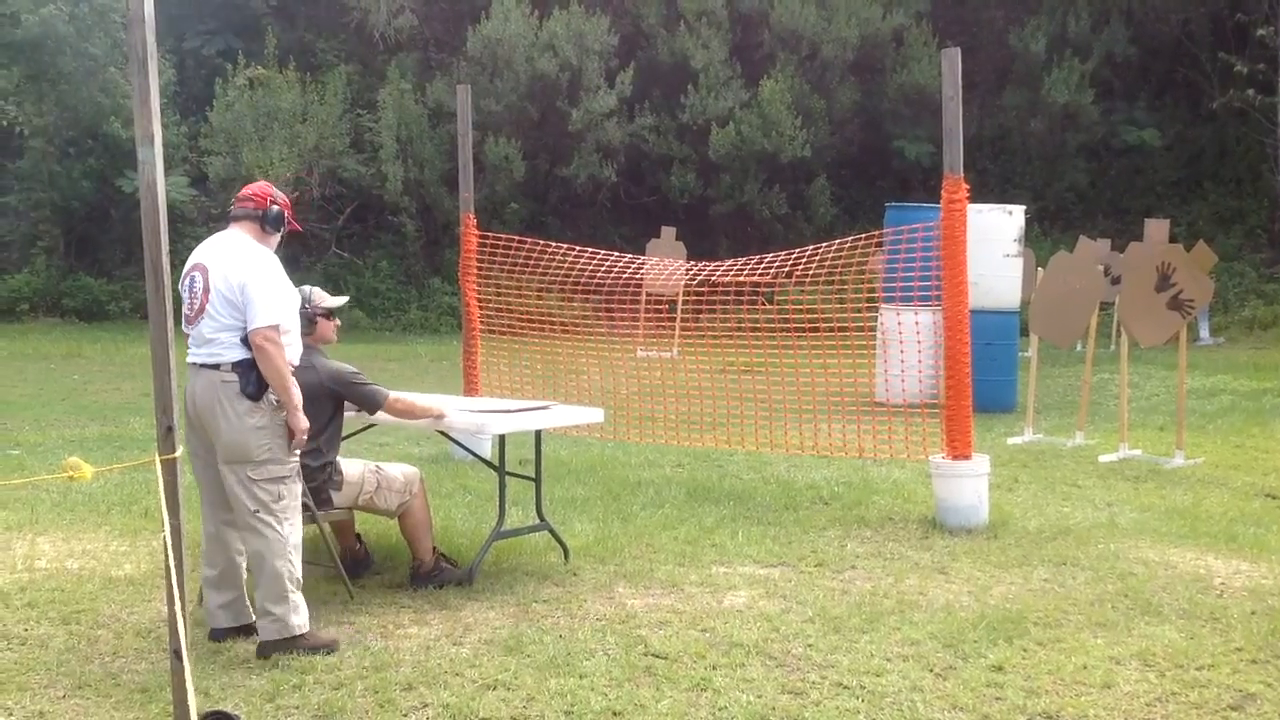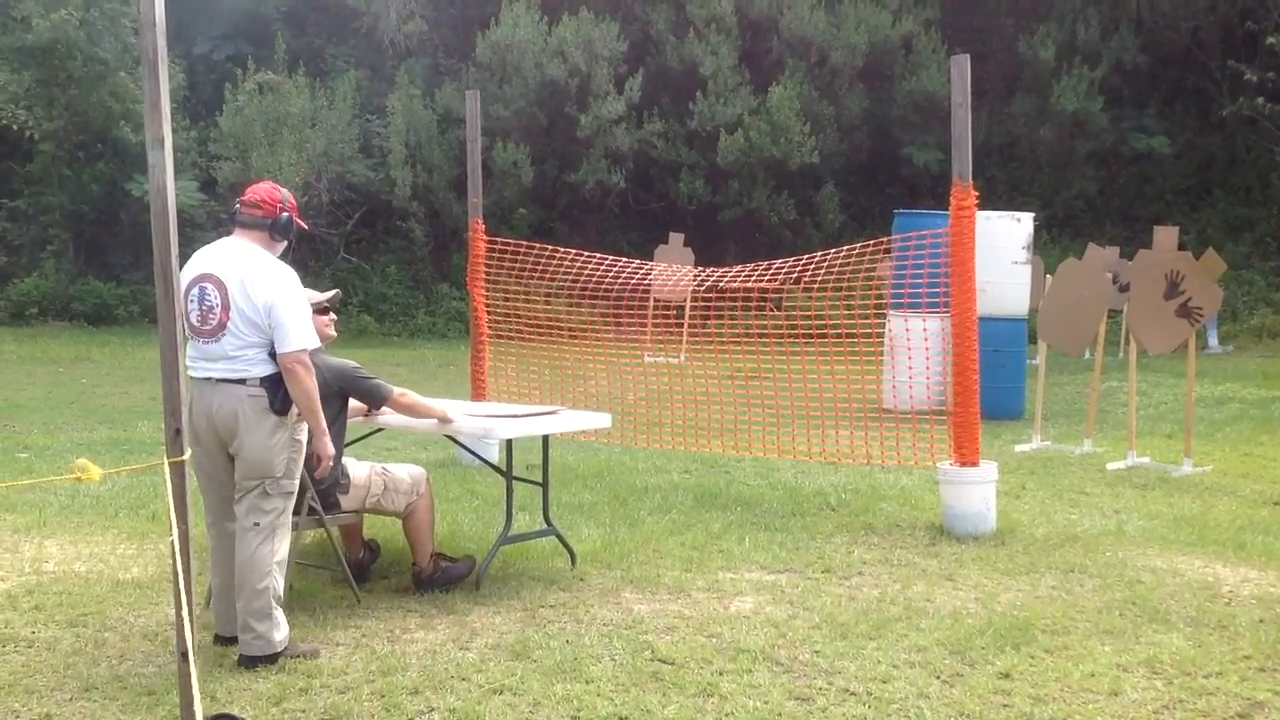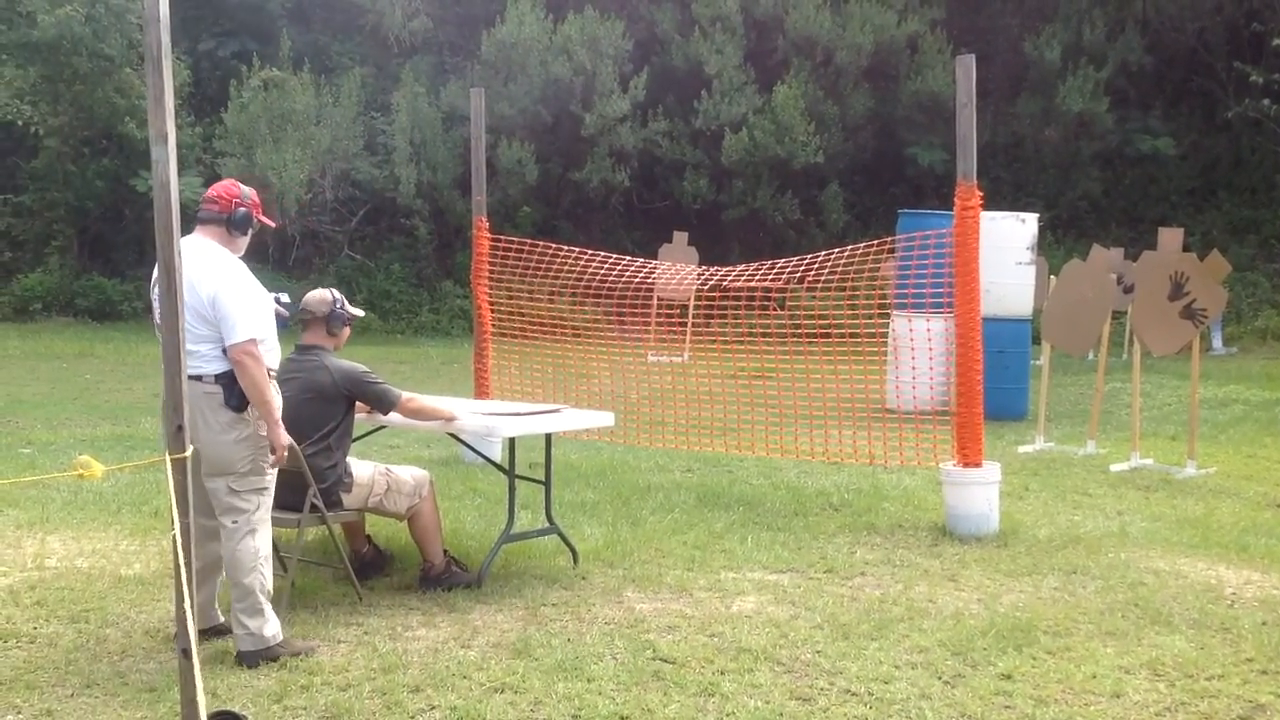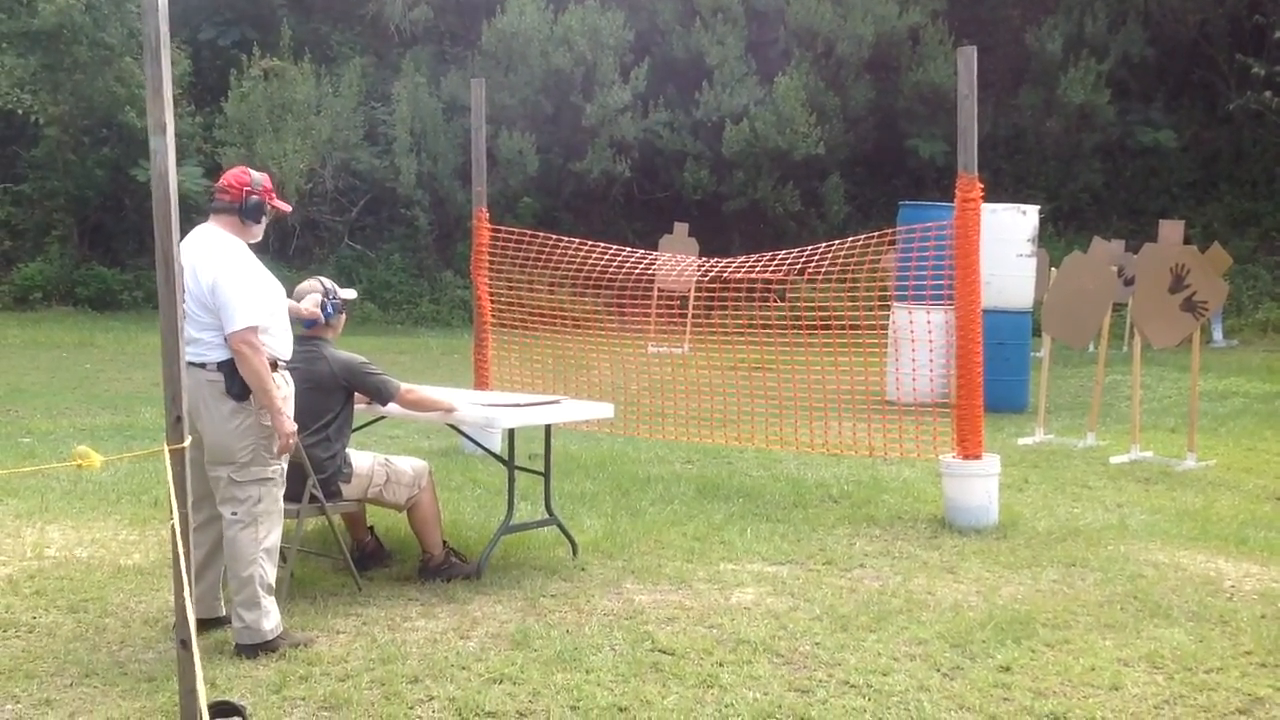
dt=1s
person 1, frame 1
left shoulder: (200, 255)
right shoulder: (257, 260)
right elbow: (264, 340)
right wrist: (293, 408)
left hip: (198, 385)
right hip: (243, 392)
left knee: (222, 512)
right knee: (271, 512)
left ankle: (226, 617)
right ankle: (283, 628)
person 1, frame 2
left shoulder: (197, 262)
right shoulder: (274, 276)
right elbow: (294, 363)
right wrist: (320, 433)
left hip: (202, 397)
right hip: (258, 405)
left knee: (225, 521)
right knee: (262, 526)
left ankle: (233, 622)
right ankle: (262, 642)
person 1, frame 3
left shoulder: (172, 258)
right shoulder: (226, 271)
right elbow: (245, 355)
left wrist: (257, 313)
right wrist: (274, 423)
left hip: (184, 395)
right hip: (227, 403)
left knee: (199, 515)
right knee: (244, 521)
left ankle: (199, 618)
right ankle: (258, 638)
person 1, frame 4
left shoulder: (198, 242)
right shoulder: (231, 259)
right elbow: (245, 344)
left wrist: (296, 308)
right wrist: (277, 412)
left hip: (201, 383)
right hip: (237, 392)
left knee: (207, 504)
right knee: (251, 511)
left ankle: (201, 608)
right ankle: (258, 630)
person 2, frame 1
right shoulder: (331, 372)
right elbow: (396, 405)
left wrist: (357, 401)
right wrist: (436, 411)
right hip: (314, 483)
left knee: (342, 467)
right knee: (409, 480)
left ankle: (353, 556)
right ankle: (427, 567)
person 2, frame 2
right shoulder: (336, 369)
right elbow: (400, 399)
left wrist: (364, 407)
right wrist: (441, 413)
right hip: (320, 489)
left knee: (351, 466)
right knee: (416, 480)
left ankle: (358, 558)
right ankle: (427, 570)
person 2, frame 3
left shoulder: (283, 368)
right shoulder: (343, 372)
right elbow: (408, 405)
left wrist: (362, 405)
right wrist: (449, 413)
left hip: (282, 487)
right hip: (321, 488)
left knee: (351, 466)
right knee: (418, 482)
left ankle: (363, 556)
right ankle: (437, 570)
person 2, frame 4
right shoulder: (342, 363)
right elbow: (406, 396)
left wrist: (362, 394)
right wrist: (448, 404)
left hip: (285, 475)
right hip: (322, 478)
left knee: (351, 460)
right knee: (417, 473)
left ankle: (364, 547)
right ankle: (436, 561)
